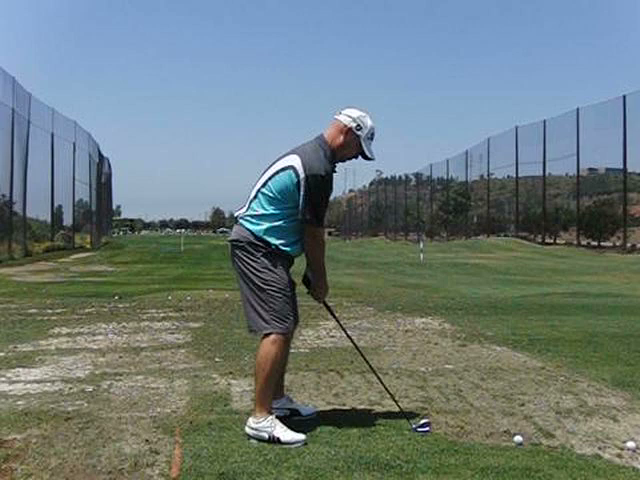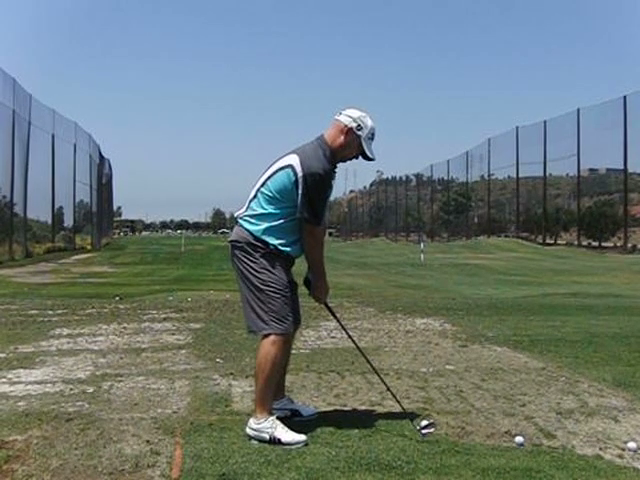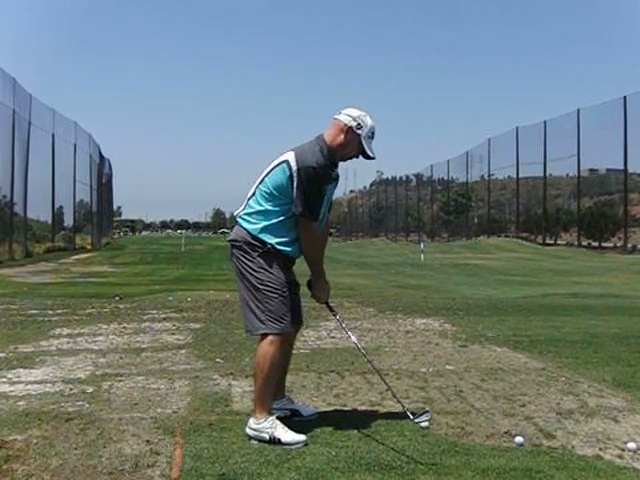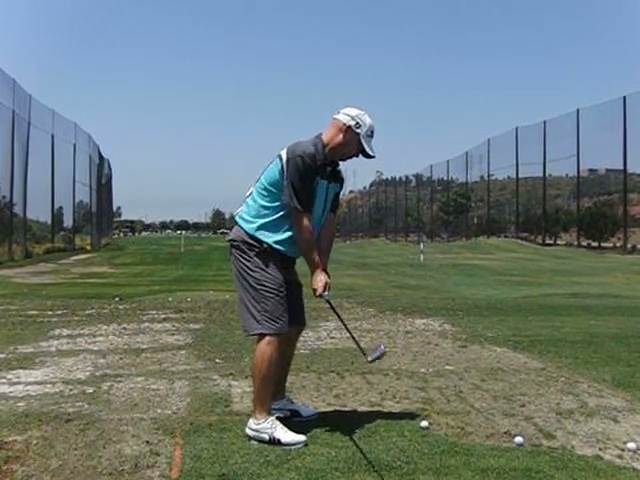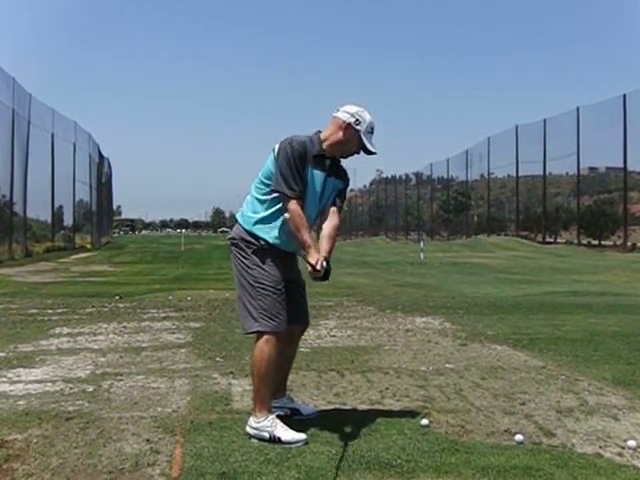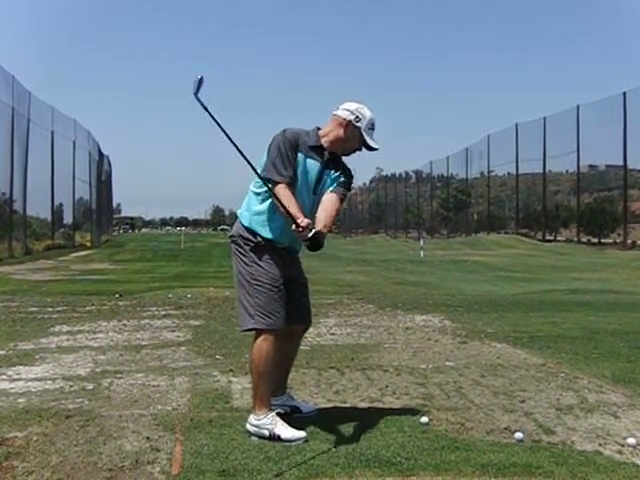
dt=0.7s
person 1, frame 1
left shoulder: (313, 156)
right shoulder: (316, 169)
left elbow: (312, 229)
right elbow: (313, 233)
left wrist: (313, 272)
right wrist: (320, 279)
left hip: (267, 248)
right hip: (257, 248)
left knee: (286, 325)
right knee: (276, 329)
left ankle: (277, 399)
right ankle: (260, 418)
person 1, frame 2
left shoulder: (317, 160)
right shoulder: (315, 168)
left elbow: (316, 228)
right elbow: (311, 233)
left wrist: (315, 274)
right wrist: (319, 279)
left hip: (270, 249)
right hip: (257, 248)
left knee: (288, 326)
right knee: (276, 330)
left ankle: (277, 400)
right ankle: (261, 419)
person 1, frame 3
left shoulder: (328, 169)
right shoulder: (309, 164)
left elbow: (321, 225)
right elbow: (307, 230)
left wrist: (317, 274)
right wrist: (319, 278)
left hip: (277, 251)
right hip: (256, 248)
left knee: (290, 327)
right knee: (274, 330)
left ankle: (278, 400)
right ankle: (260, 419)
person 1, frame 4
left shoulder: (334, 175)
right shoulder: (301, 157)
left elbow: (327, 224)
right elbow: (300, 220)
left wrist: (322, 269)
right wrist: (316, 269)
left hip: (280, 253)
right hip: (255, 247)
left knee: (292, 328)
right knee: (272, 331)
left ankle: (277, 400)
right ankle: (260, 419)
person 1, frame 5
left shoulder: (339, 176)
right shoulder: (295, 148)
left elbow: (331, 216)
right elbow: (291, 205)
left wrist: (323, 256)
right wrist: (311, 252)
left hip: (284, 251)
right hip: (256, 245)
left knee: (294, 327)
right knee: (271, 329)
left ankle: (278, 398)
right ankle: (260, 418)
person 1, frame 6
left shoulder: (341, 172)
right shoulder: (290, 140)
left elbow: (330, 202)
right elbow: (280, 187)
left wrist: (319, 231)
right wrist: (300, 219)
left hip: (287, 249)
right hip: (256, 241)
left knee: (296, 325)
right knee: (269, 326)
left ankle: (278, 395)
right ankle: (261, 415)
